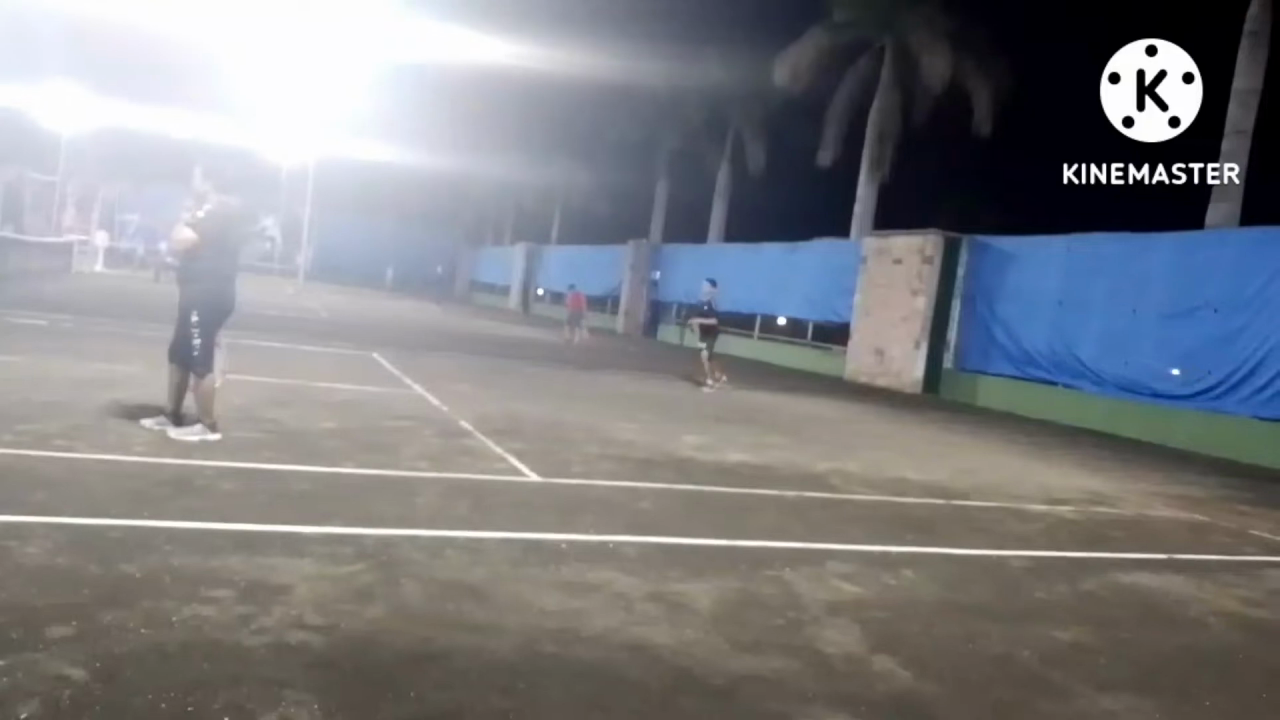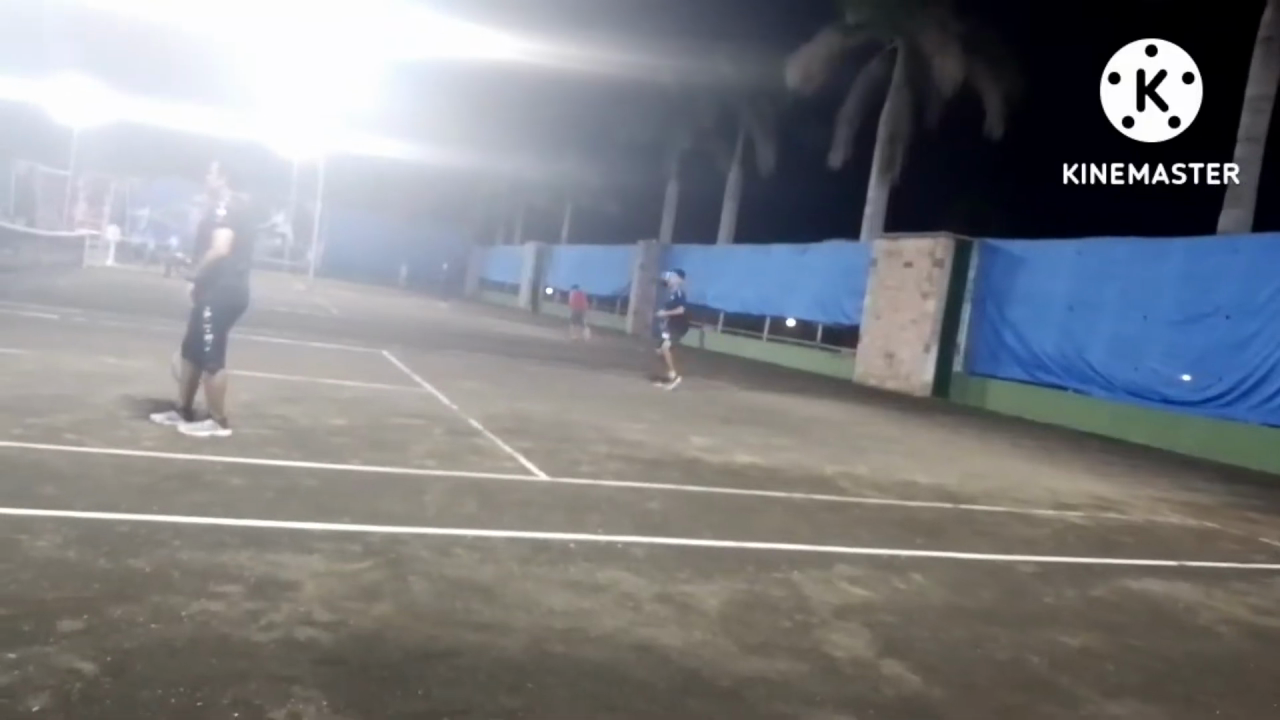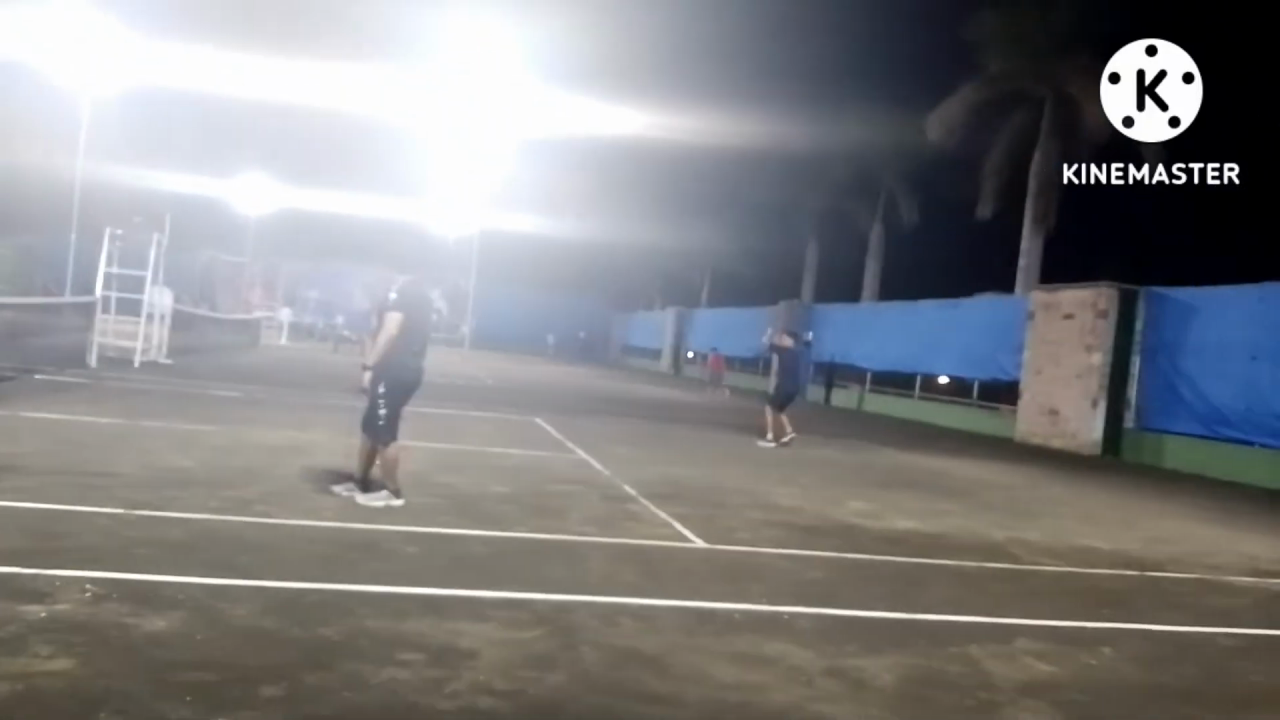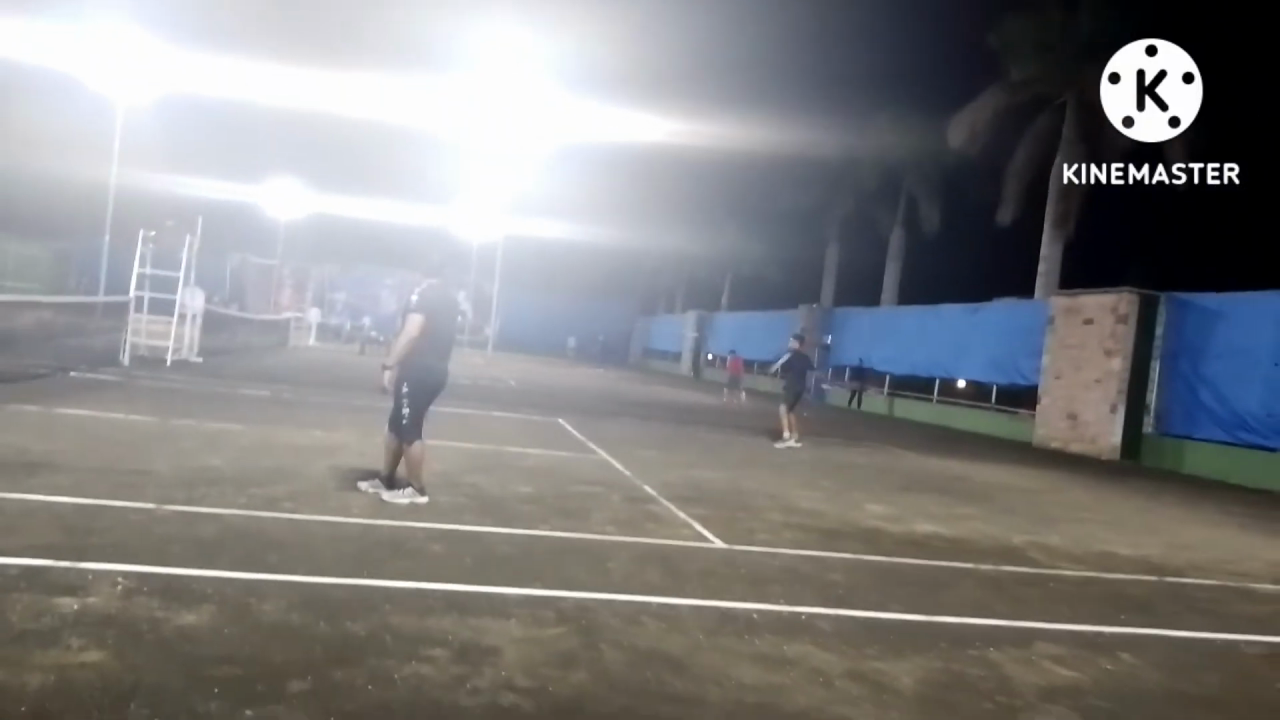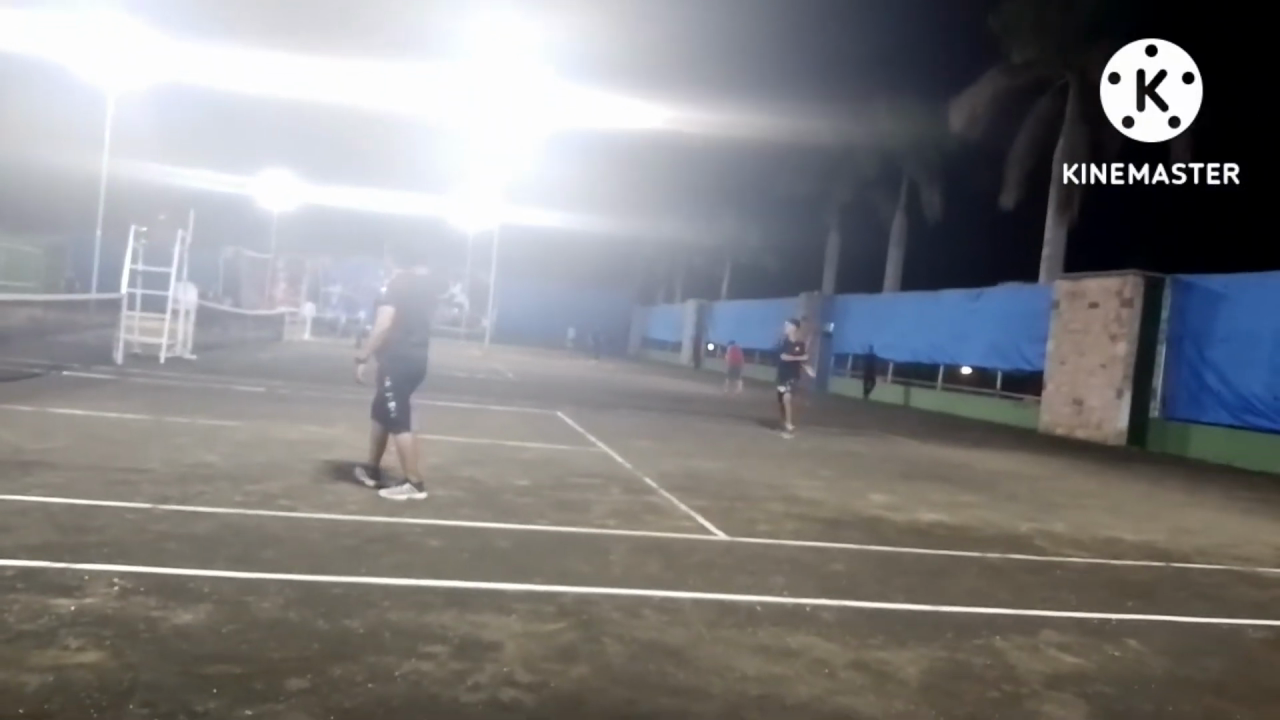
dt=0.7s
person 1, frame 1
left shoulder: (213, 211)
right shoulder: (231, 211)
left elbow: (179, 243)
left wrist: (185, 220)
left hip: (205, 295)
right hip: (207, 293)
left knee: (199, 362)
right knee: (178, 355)
left ankle: (207, 425)
right ankle: (172, 415)
person 1, frame 2
left shoulder: (227, 207)
right shoulder: (237, 207)
left elbow: (220, 249)
left wrist: (195, 278)
left hip: (220, 292)
right hip: (220, 291)
left knee: (211, 358)
right knee: (191, 351)
left ankle: (218, 421)
right ankle: (183, 410)
person 1, frame 3
left shoulder: (401, 290)
right shoulder: (420, 293)
left elbow: (390, 331)
left wrist: (369, 366)
left hip: (394, 371)
right hip: (407, 368)
left knee: (384, 432)
right knee: (370, 427)
left ankle: (392, 491)
right ankle: (361, 481)
person 1, frame 4
left shoulder: (424, 293)
right shoulder: (448, 297)
left elbow: (411, 332)
left wrist: (389, 365)
left hip: (418, 372)
right hip: (434, 371)
left knee: (409, 430)
right knee: (396, 425)
left ankle: (416, 489)
right ankle: (386, 479)
person 1, frame 5
left shoulder: (395, 284)
right shoulder: (426, 284)
left elbow: (383, 325)
left wrist: (363, 358)
left hip: (397, 361)
right hip: (416, 359)
left knee: (399, 422)
right knee: (380, 413)
left ankle: (414, 484)
right ankle: (371, 471)
